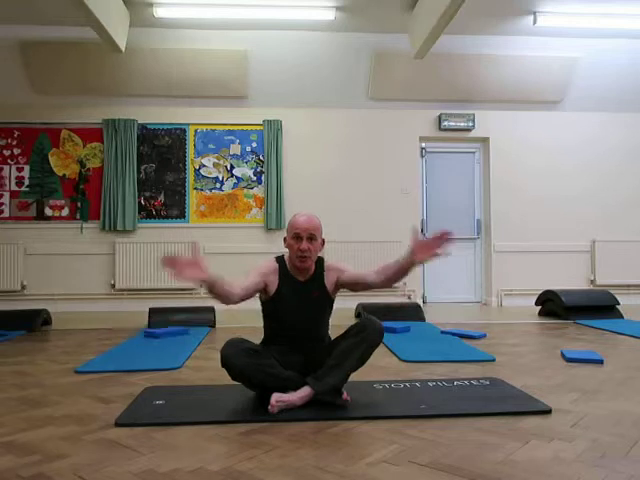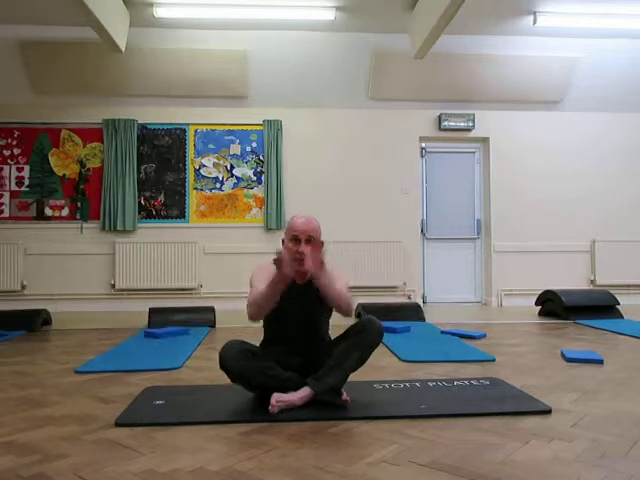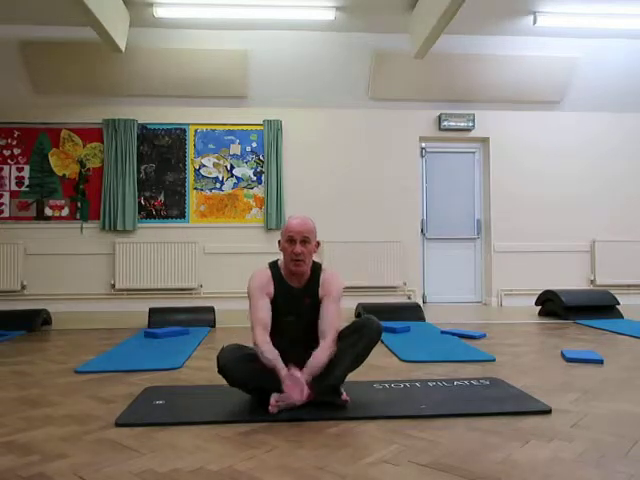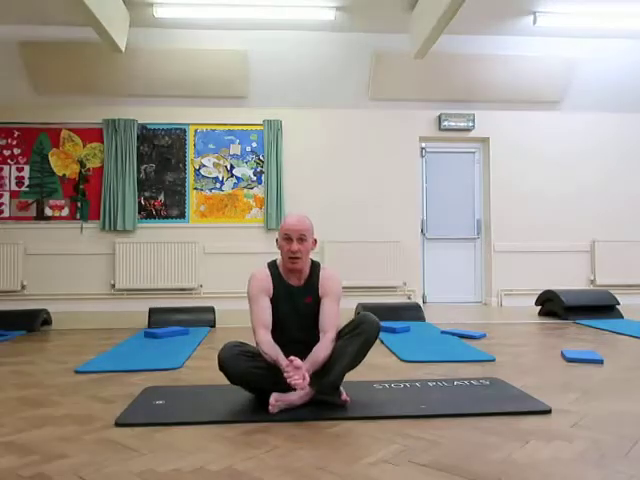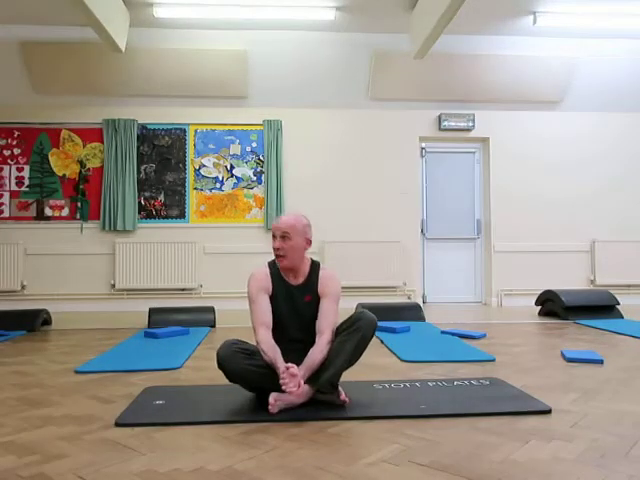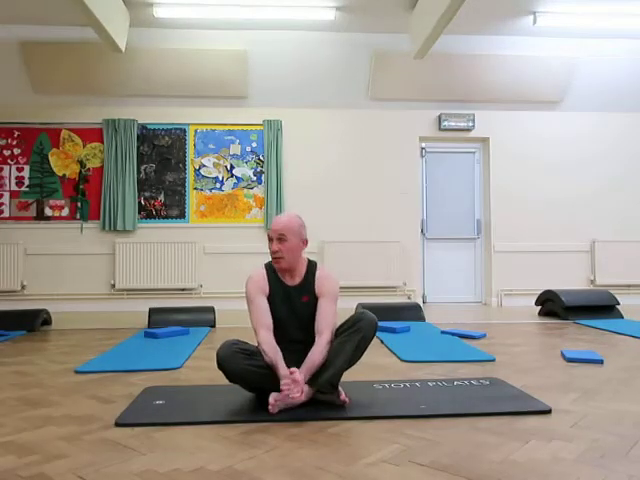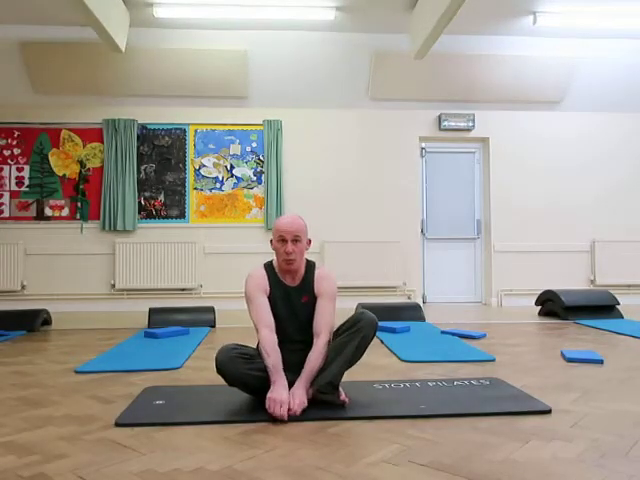
dt=0.3s
person 1, frame 1
left shoulder: (331, 273)
right shoulder: (269, 272)
left elbow: (375, 280)
right elbow: (233, 296)
left wrist: (409, 261)
right wrist: (207, 279)
left hip: (320, 359)
right hip: (276, 360)
left knee: (372, 328)
right knee: (232, 351)
left ankle: (303, 393)
right ankle: (323, 390)
person 1, frame 2
left shoulder: (329, 275)
right shoulder: (267, 273)
left elbow: (347, 310)
right elbow: (253, 314)
left wrist: (318, 275)
right wrist: (281, 278)
left hip: (319, 360)
right hip: (276, 360)
left knee: (372, 327)
right knee: (231, 353)
left ankle: (304, 394)
right ankle: (320, 389)
person 1, frame 3
left shoulder: (329, 280)
right shoulder: (261, 279)
left elbow: (328, 340)
right elbow: (260, 336)
left wrist: (304, 377)
right wrist: (283, 373)
left hip: (315, 361)
right hip: (277, 363)
left knee: (370, 326)
right knee: (227, 358)
left ankle: (307, 389)
right ankle: (321, 391)
person 1, frame 4
left shoulder: (328, 279)
right shoulder: (261, 279)
left elbow: (328, 335)
right elbow: (262, 334)
left wrist: (306, 368)
right wrist: (284, 365)
left hip: (315, 360)
right hip: (277, 361)
left knee: (369, 323)
right knee: (229, 355)
left ankle: (305, 392)
right ankle: (321, 389)
person 1, frame 5
left shoulder: (327, 279)
right shoulder: (260, 278)
left elbow: (324, 336)
right elbow: (263, 333)
left wrist: (301, 373)
right wrist: (282, 370)
left hip: (314, 361)
right hip: (277, 361)
left knee: (366, 320)
right knee: (227, 353)
left ankle: (306, 391)
right ankle: (321, 389)
person 1, frame 6
left shoulder: (324, 280)
right shoulder: (258, 280)
left elbow: (324, 337)
right elbow: (264, 334)
left wrist: (302, 375)
right wrist: (283, 372)
left hip: (314, 361)
right hip: (276, 362)
left knee: (366, 320)
right knee: (227, 353)
left ankle: (308, 390)
right ankle: (319, 389)
person 1, frame 7
left shoulder: (323, 279)
right shoulder: (257, 279)
left elbow: (322, 338)
right elbow: (266, 333)
left wrist: (301, 387)
right wrist: (279, 383)
left hip: (313, 360)
right hip: (276, 361)
left knee: (366, 321)
right knee: (226, 357)
left ankle: (308, 391)
right ankle: (320, 390)
